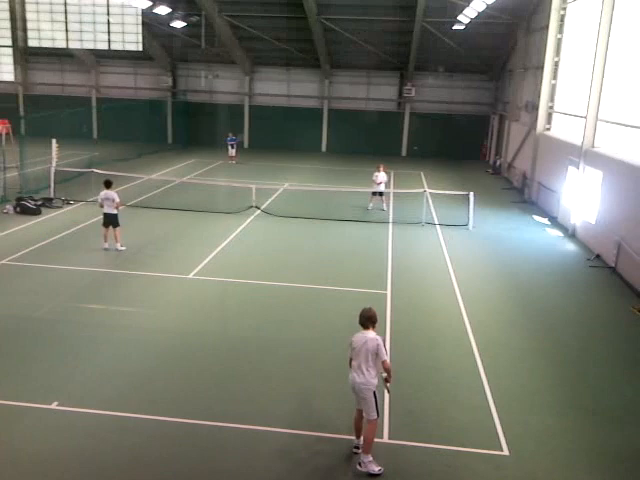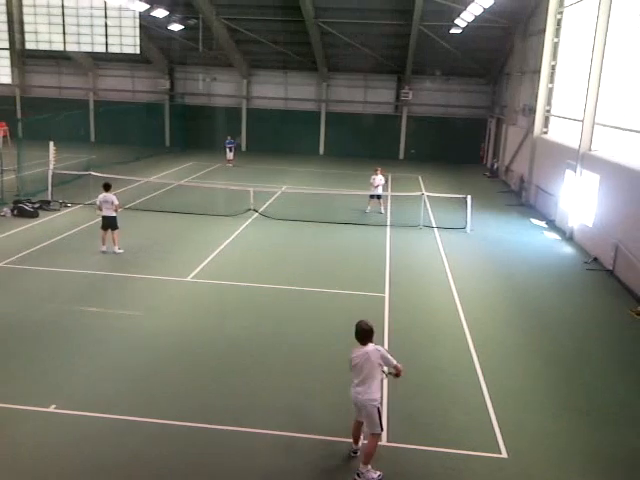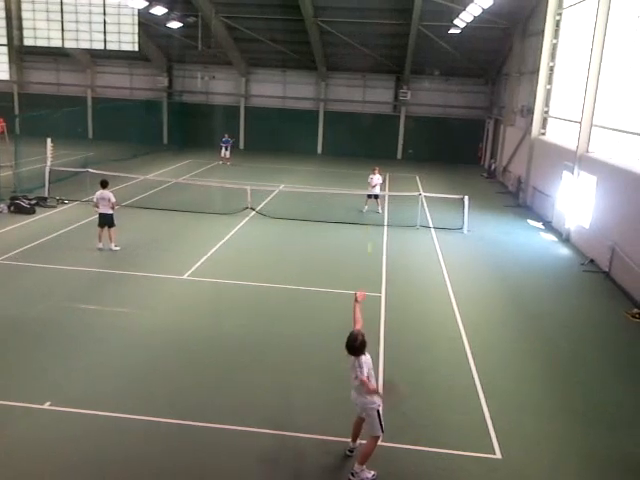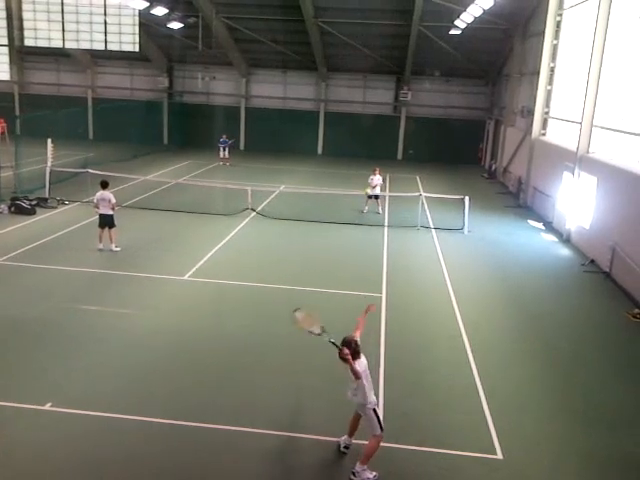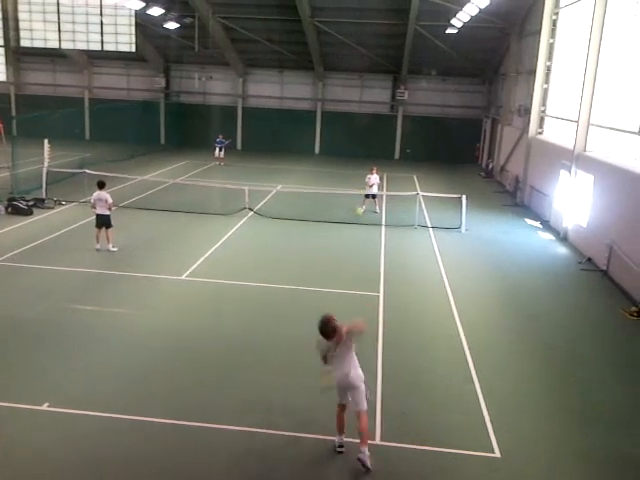
dt=0.3s
person 1, frame 1
left shoulder: (355, 339)
right shoulder: (376, 340)
right elbow: (386, 365)
right wrist: (389, 376)
left hip: (354, 381)
right hip: (367, 384)
left knee: (360, 411)
right knee: (372, 421)
left ankle: (358, 443)
right ankle: (365, 461)
person 1, frame 2
left shoulder: (354, 353)
right shoulder: (378, 351)
right elbow: (398, 368)
right wrist: (396, 373)
left hip: (356, 395)
right hip: (370, 399)
left knee: (359, 421)
right knee: (375, 435)
left ankle: (355, 448)
person 1, frame 3
left shoulder: (356, 353)
right shoulder: (361, 360)
left elbow: (357, 323)
right elbow: (362, 380)
left wrist: (357, 303)
right wrist: (372, 389)
left hip: (359, 397)
right hip: (369, 402)
left knee: (361, 418)
right knee: (374, 437)
left ankle: (352, 446)
person 1, frame 4
left shoulder: (352, 354)
right shoulder: (358, 365)
left elbow: (358, 329)
right elbow: (356, 376)
left wrist: (365, 313)
right wrist: (350, 362)
left hip: (357, 396)
right hip: (366, 402)
left knee: (358, 415)
right knee: (377, 436)
left ankle: (346, 441)
person 1, frame 5
left shoulder: (326, 344)
right shoulder: (344, 337)
right elbow: (357, 329)
left hip: (340, 377)
right hip: (354, 378)
left knee: (342, 406)
right knee: (362, 413)
left ankle: (340, 441)
right ankle: (364, 452)
